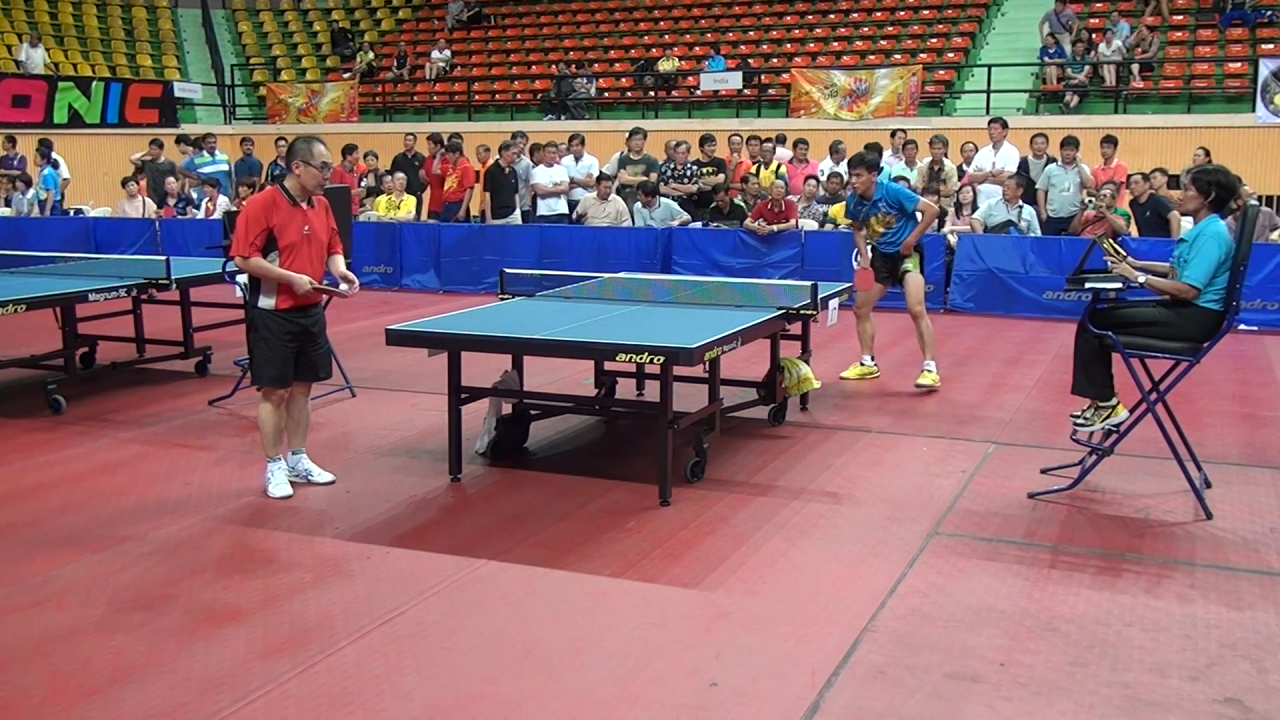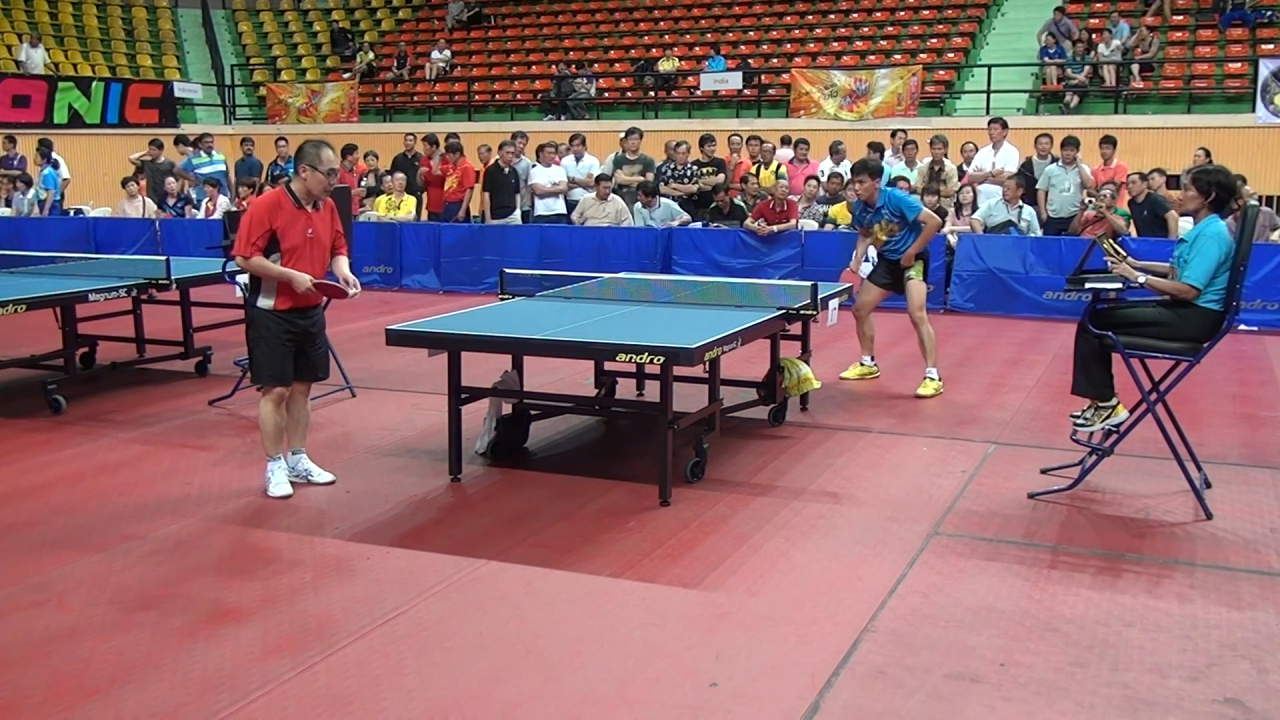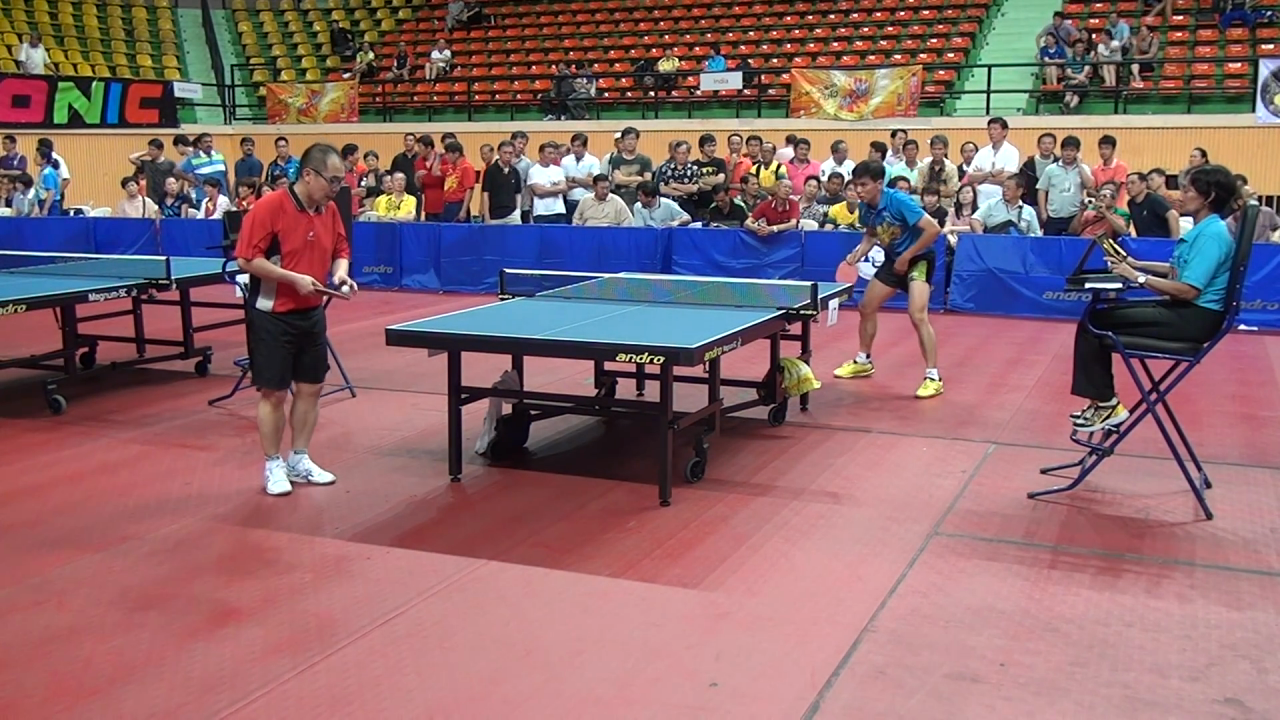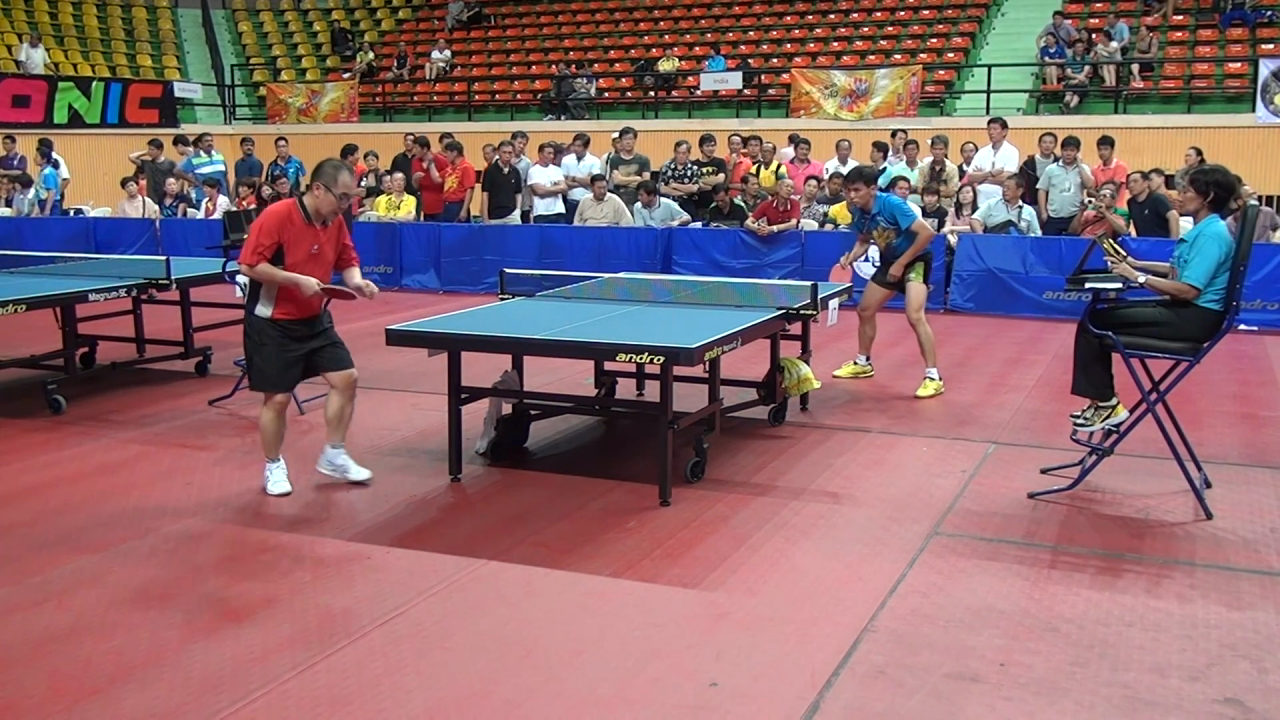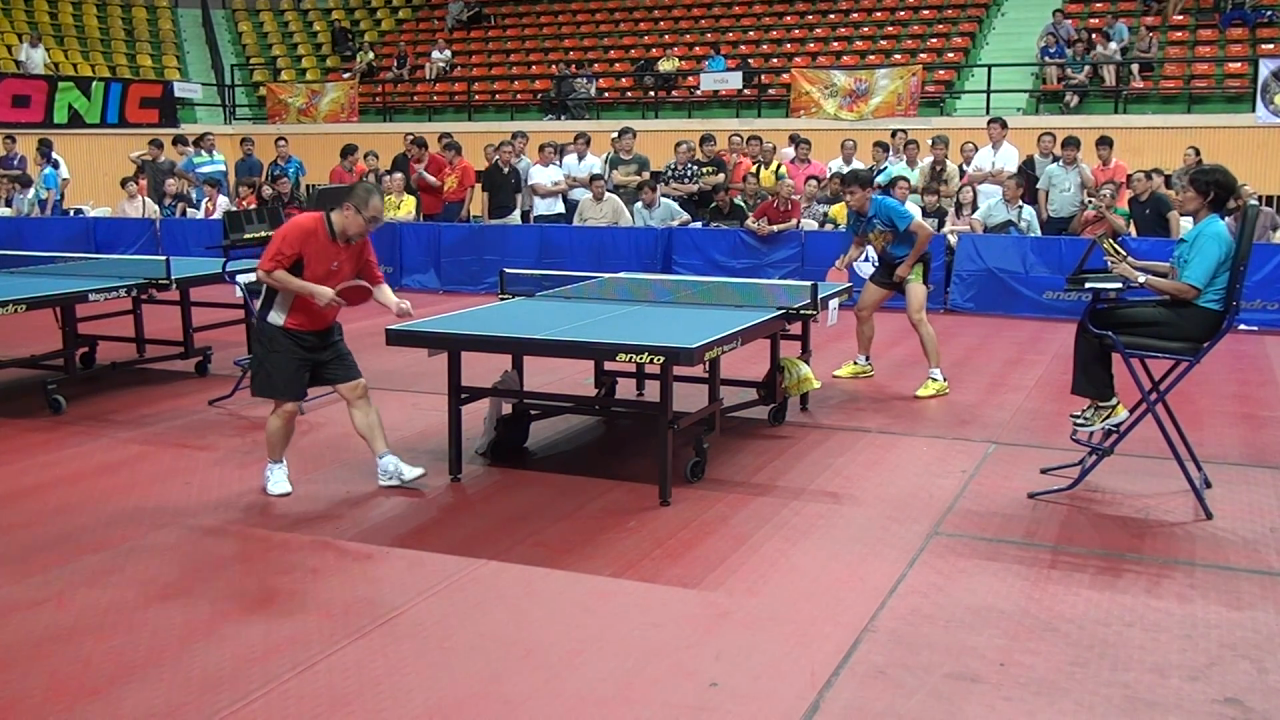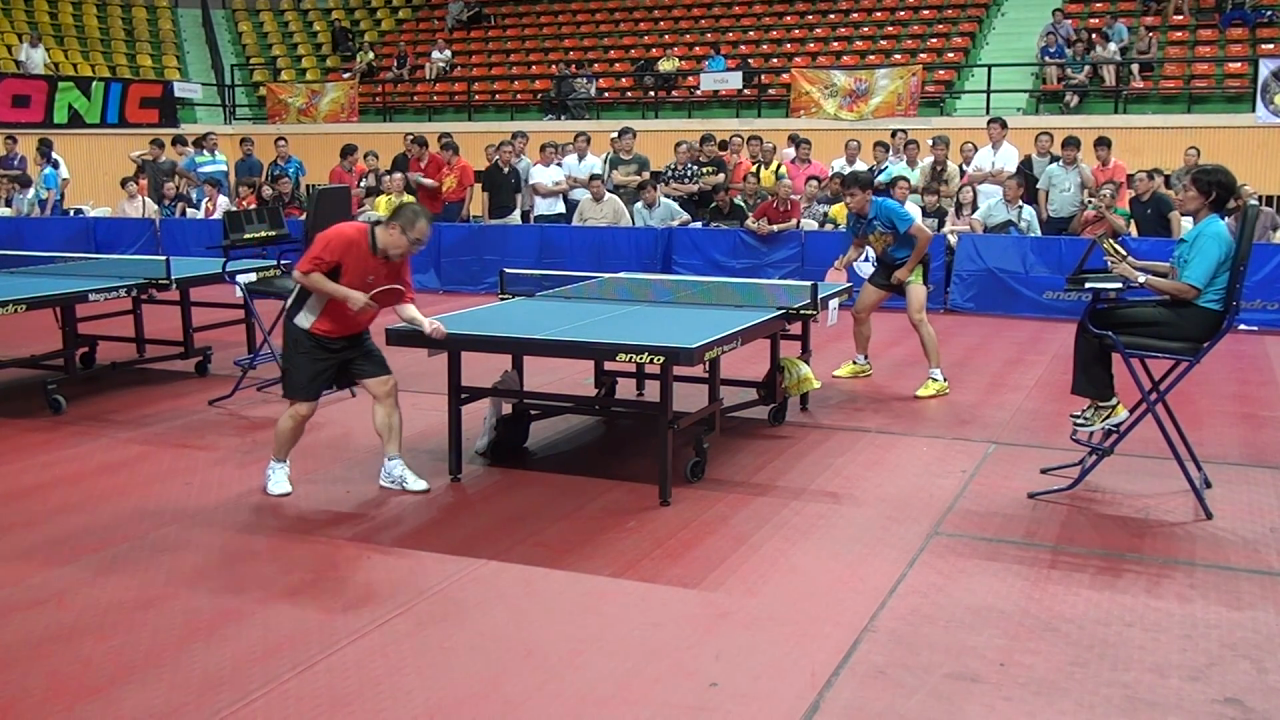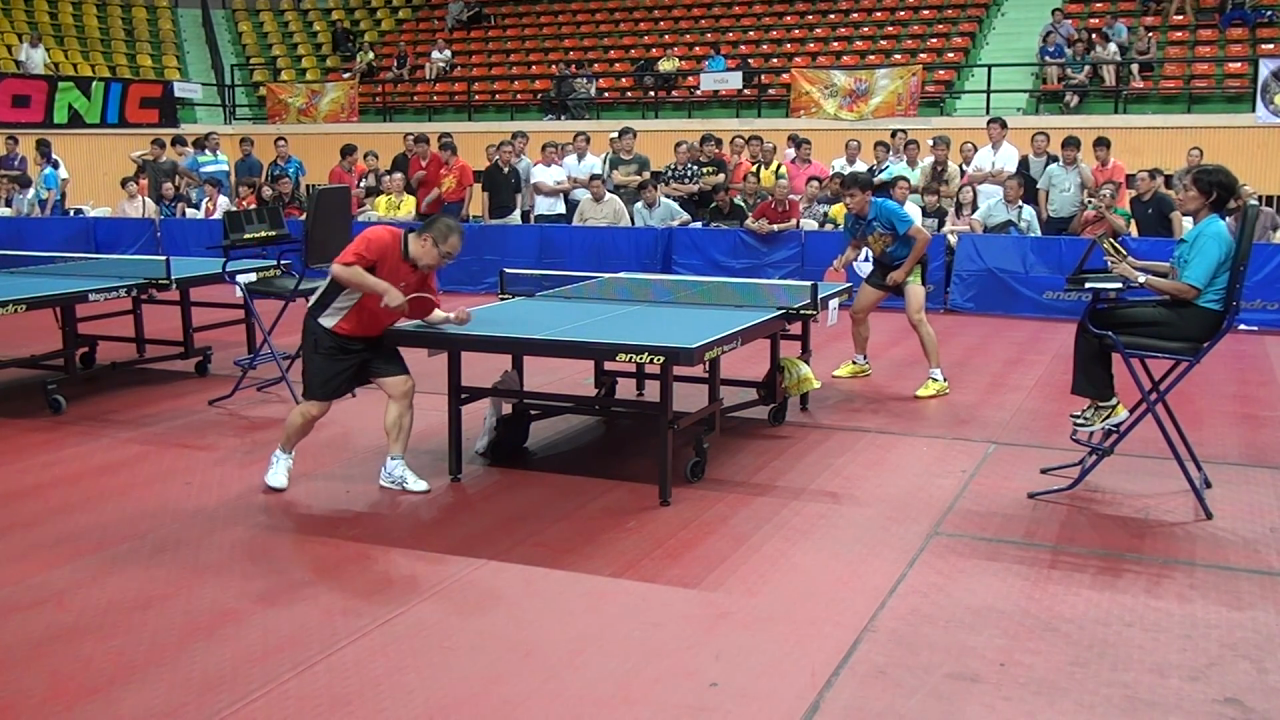
dt=0.2s
person 1, frame 1
left shoulder: (321, 205)
right shoulder: (263, 205)
left elbow: (332, 248)
right elbow: (243, 258)
left wrist: (340, 269)
right wrist: (291, 278)
left hip: (311, 312)
right hip: (273, 314)
left knee: (301, 389)
right knee: (275, 393)
left ankle: (298, 460)
right ankle: (274, 467)
person 1, frame 2
left shoulder: (327, 207)
right shoulder: (267, 205)
left elbow: (338, 248)
right elbow: (244, 257)
left wrist: (343, 271)
right wrist: (291, 276)
left hip: (310, 313)
right hip: (272, 314)
left knee: (301, 389)
right knee: (276, 391)
left ankle: (297, 460)
right ankle: (275, 467)
person 1, frame 3
left shoulder: (330, 210)
right shoulder: (269, 207)
left elbow: (340, 250)
right elbow: (246, 259)
left wrist: (340, 272)
right wrist: (293, 278)
left hip: (311, 314)
right hip: (271, 316)
left knee: (310, 390)
right knee: (275, 394)
left ankle: (298, 459)
right ankle: (273, 466)
person 1, frame 4
left shoulder: (336, 223)
right shoulder: (277, 216)
left elbow: (348, 262)
right elbow: (248, 265)
left wrist: (357, 281)
right wrist: (297, 280)
left hip: (314, 319)
right hip: (271, 323)
left knee: (346, 379)
right knee: (277, 399)
left ankle: (334, 455)
right ankle: (274, 466)
person 1, frame 5
left shoulder: (361, 242)
right shoulder: (302, 227)
left elbow: (375, 282)
right elbow: (266, 271)
left wrist: (395, 304)
right wrist: (313, 290)
left hip: (325, 331)
right hip: (283, 331)
left knee: (357, 392)
right knee: (287, 406)
left ankle: (386, 465)
right ankle: (275, 468)
person 1, frame 6
left shoulder: (399, 258)
right shoulder: (345, 237)
left elbow: (403, 302)
right elbow: (302, 273)
left wrist: (424, 323)
right wrist: (348, 295)
left hip: (354, 335)
right hip: (310, 333)
left knee: (386, 389)
right knee: (302, 407)
left ankle: (392, 468)
right ankle: (278, 467)
person 1, frame 7
left shoulder: (425, 266)
right shoulder: (380, 239)
left elbow: (426, 309)
right elbow: (340, 269)
left wrist: (449, 317)
right wrist: (386, 289)
left hip: (371, 336)
right hip: (328, 333)
left knee: (403, 388)
right knee: (315, 407)
left ankle: (393, 468)
right ankle: (282, 457)
person 2, frame 1
left shoulder: (1211, 234)
right shoulder: (1203, 229)
left elbow: (1188, 290)
left wrist: (1138, 277)
right wrist: (1137, 264)
left hip: (1193, 318)
right hip: (1182, 311)
left knee: (1094, 321)
right knee: (1097, 316)
left ankle: (1105, 403)
right ankle: (1103, 401)
person 2, frame 2
left shoulder: (1211, 234)
right shoulder: (1203, 230)
left elbow: (1188, 290)
left wrist: (1138, 277)
right wrist: (1137, 264)
left hip: (1193, 318)
right hip: (1182, 311)
left knee: (1094, 322)
right knee: (1098, 316)
left ankle: (1106, 403)
right ankle: (1104, 401)
person 2, frame 3
left shoulder: (1212, 234)
right shoulder: (1203, 229)
left elbow: (1188, 290)
left wrist: (1138, 277)
right wrist: (1138, 264)
left hip: (1194, 318)
right hip: (1183, 311)
left knee: (1094, 321)
right knee: (1098, 315)
left ankle: (1106, 403)
right ankle: (1104, 401)
person 2, frame 4
left shoulder: (1212, 234)
right shoulder: (1204, 229)
left elbow: (1188, 290)
left wrist: (1138, 277)
right wrist: (1138, 264)
left hip: (1194, 318)
right hip: (1183, 310)
left knee: (1094, 321)
right knee: (1098, 316)
left ankle: (1106, 403)
right ankle: (1104, 401)
person 2, frame 5
left shoulder: (1212, 234)
right shoulder: (1203, 229)
left elbow: (1188, 290)
left wrist: (1138, 277)
right wrist: (1138, 264)
left hip: (1194, 318)
right hip: (1183, 311)
left knee: (1094, 321)
right knee: (1098, 315)
left ankle: (1106, 403)
right ankle: (1104, 401)
person 2, frame 6
left shoulder: (1212, 234)
right shoulder: (1203, 229)
left elbow: (1189, 290)
left wrist: (1138, 277)
right wrist: (1138, 264)
left hip: (1194, 318)
right hip: (1183, 311)
left knee: (1094, 321)
right knee: (1097, 315)
left ankle: (1106, 403)
right ankle: (1104, 401)
person 2, frame 7
left shoulder: (1212, 234)
right shoulder: (1203, 229)
left elbow: (1189, 290)
left wrist: (1138, 277)
right wrist: (1138, 264)
left hip: (1194, 318)
right hip: (1183, 311)
left knee: (1094, 321)
right knee: (1097, 315)
left ankle: (1105, 403)
right ankle: (1103, 401)
person 3, frame 1
left shoulder: (894, 192)
right shoulder: (853, 201)
left elbow: (932, 210)
left wrist: (911, 240)
right wrist: (863, 254)
left hip: (907, 252)
right hip: (881, 255)
left knee: (916, 309)
right knee: (861, 308)
left ankle: (930, 369)
right ankle: (868, 363)
person 3, frame 2
left shoulder: (897, 199)
right shoulder: (859, 207)
left elbow: (935, 222)
left wrist: (912, 251)
right wrist: (857, 259)
left hip: (913, 259)
right hip: (887, 261)
left knee: (917, 314)
right knee: (860, 309)
left ankle: (933, 376)
right ankle: (868, 363)
person 3, frame 3
left shoulder: (899, 201)
right shoulder: (865, 208)
left elbow: (934, 229)
left wrist: (906, 257)
right wrist: (857, 254)
left hip: (919, 258)
right hip: (893, 260)
left knee: (917, 315)
right knee: (866, 308)
left ankle: (933, 377)
right ankle: (863, 361)
person 3, frame 4
left shoulder: (892, 204)
right shoulder: (859, 213)
left elbow: (927, 232)
right elbow: (864, 241)
left wrist: (901, 263)
right wrist: (850, 258)
left hip: (914, 260)
right hip: (889, 262)
left knee: (915, 316)
right knee: (865, 311)
left ankle: (933, 376)
right ankle: (863, 363)
person 3, frame 5
left shoulder: (888, 207)
right shoulder: (854, 216)
left elbow: (926, 231)
right elbow: (859, 244)
left wrist: (908, 264)
right wrist: (847, 260)
left hip: (913, 262)
right hip: (888, 264)
left knee: (916, 316)
right knee: (862, 311)
left ankle: (937, 377)
right ankle: (863, 363)
person 3, frame 6
left shoulder: (889, 208)
right shoulder: (853, 218)
left elbow: (925, 235)
right elbow: (858, 245)
left wrist: (907, 268)
right wrist: (845, 261)
left hip: (912, 263)
right hip: (886, 265)
left knee: (917, 317)
right knee: (859, 312)
left ankle: (937, 378)
right ankle: (861, 363)
person 3, frame 7
left shoulder: (889, 209)
right shoulder: (851, 219)
left elbow: (924, 237)
right elbow: (855, 246)
left wrist: (903, 270)
right wrist: (843, 261)
left hip: (910, 263)
right hip: (883, 266)
left knee: (916, 317)
right knee: (857, 312)
left ankle: (937, 378)
right ankle: (860, 363)
